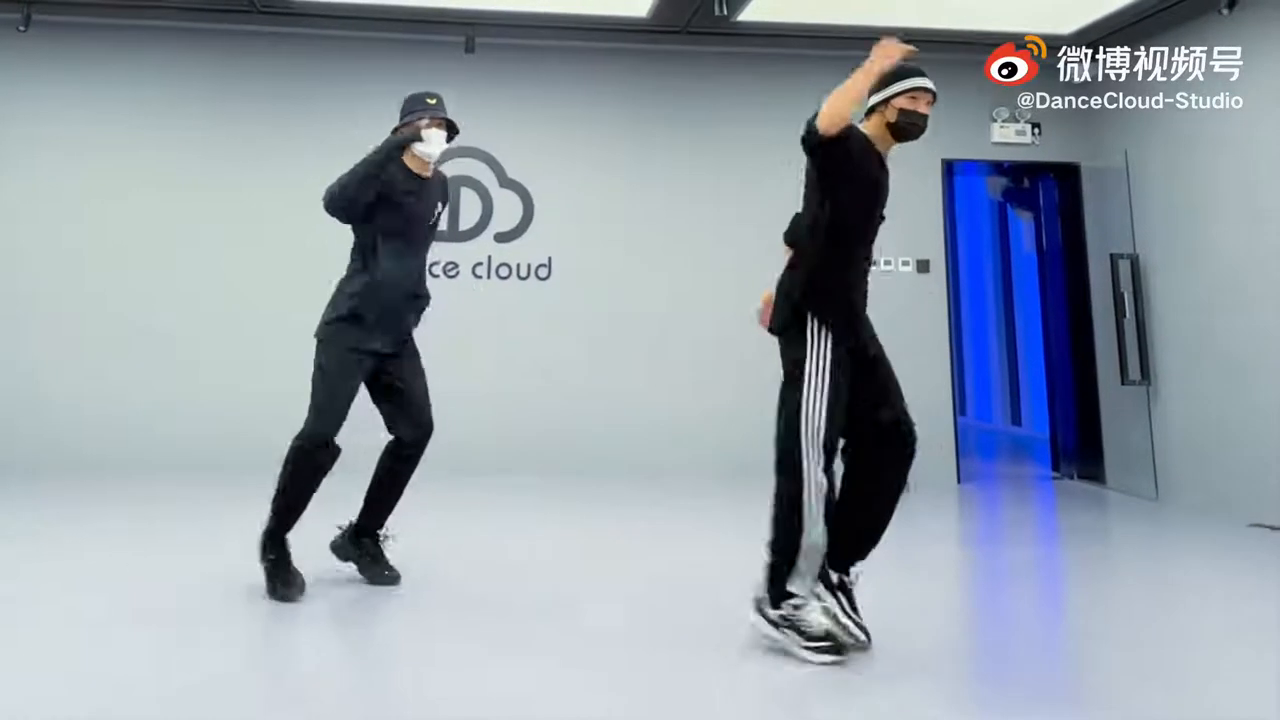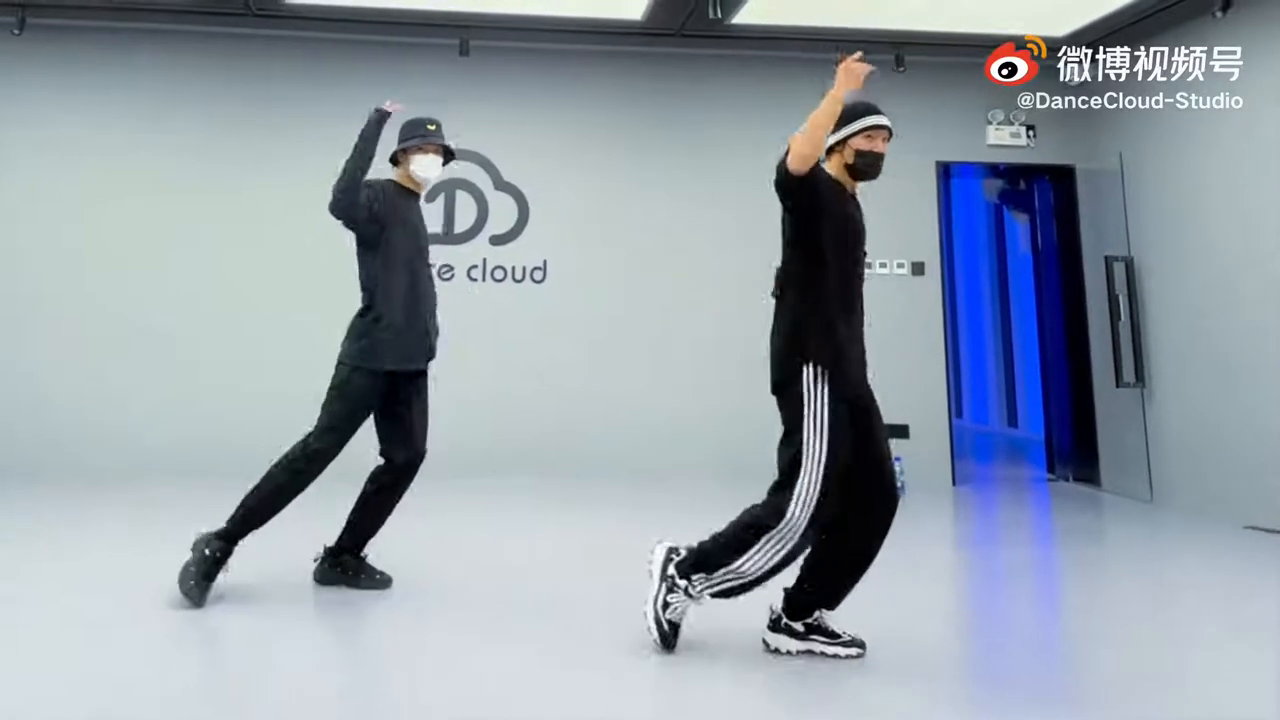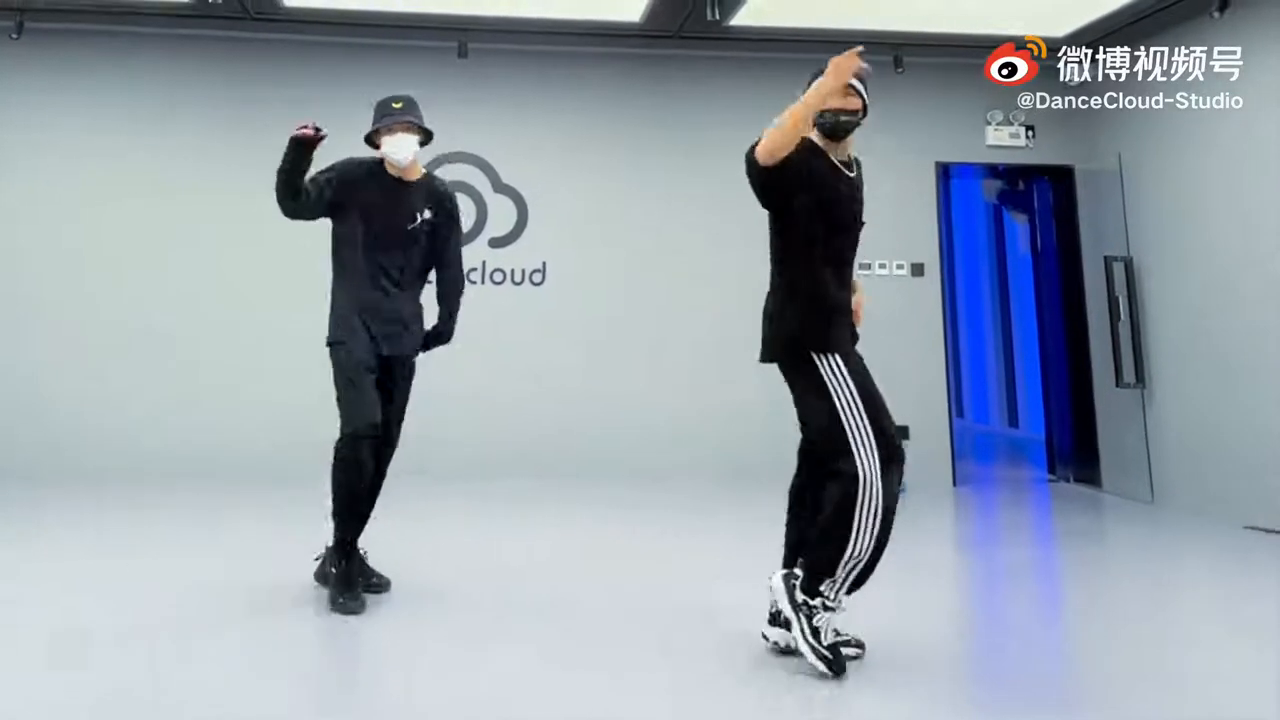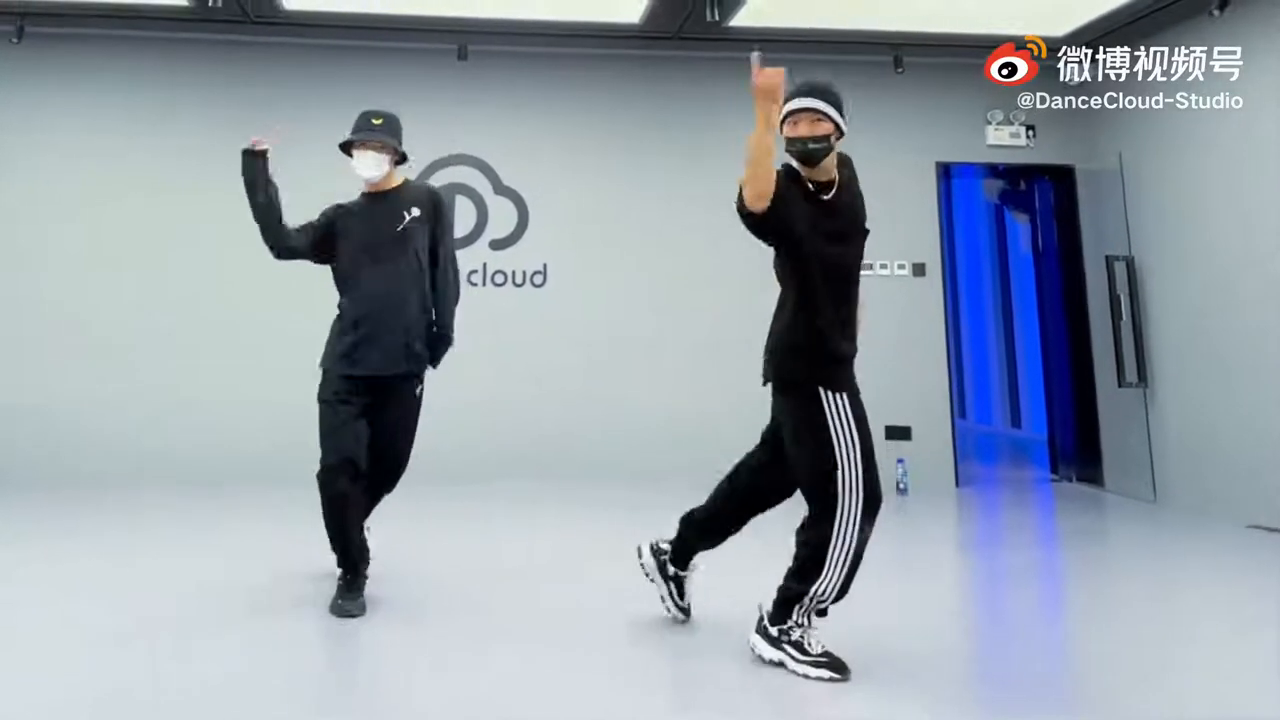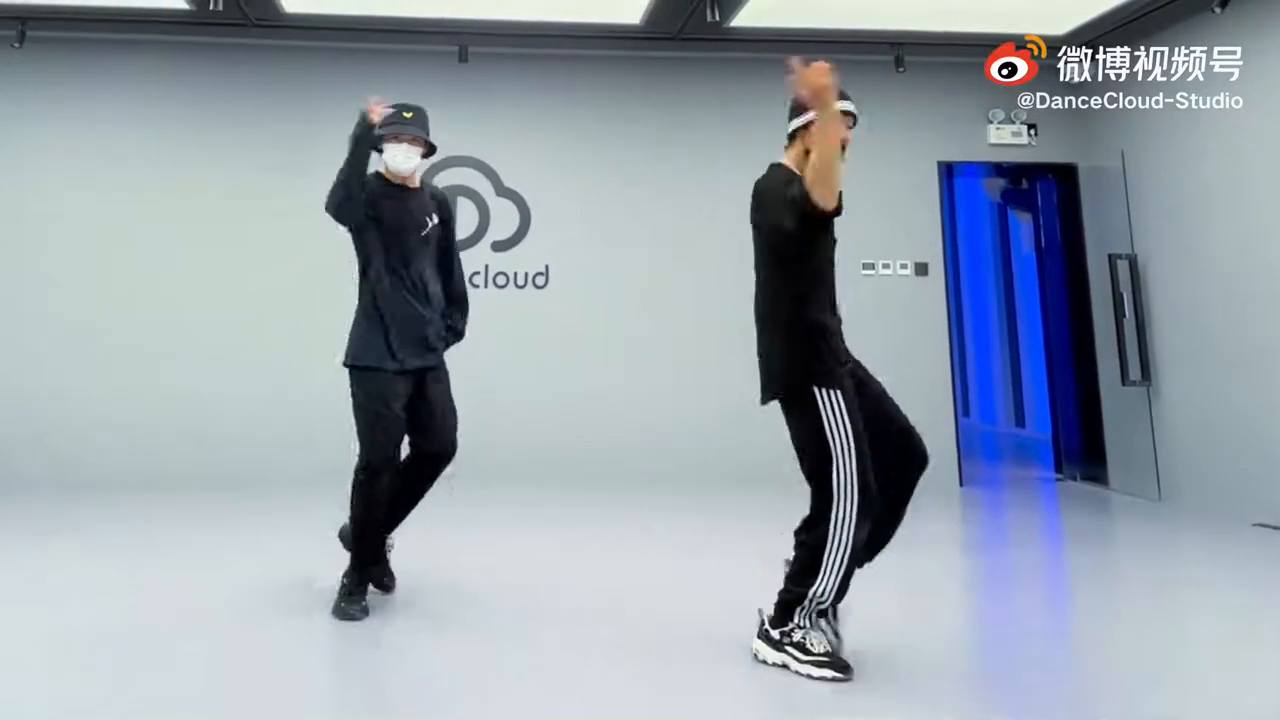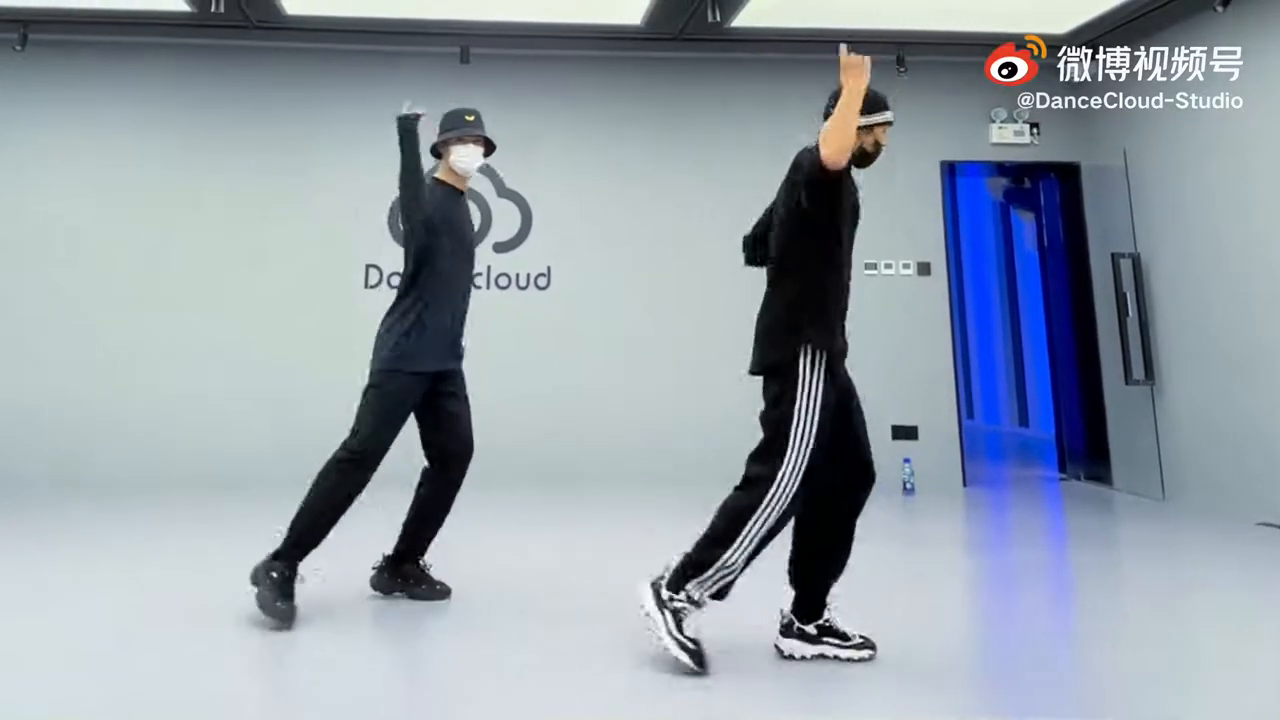
dt=0.4s
person 1, frame 1
left shoulder: (875, 163)
right shoulder: (845, 150)
right elbow: (824, 124)
left wrist: (781, 289)
right wrist: (875, 64)
left hip: (844, 320)
right hip: (814, 322)
left knee: (892, 442)
right knee: (811, 456)
left ankle: (829, 573)
right ankle: (782, 599)
person 1, frame 2
left shoulder: (846, 204)
right shoulder: (814, 193)
right elbow: (798, 161)
right wrist: (839, 93)
left hip: (843, 370)
right hip: (809, 366)
left knee: (874, 500)
right knee: (803, 504)
left ankle: (797, 617)
right ankle: (685, 570)
person 1, frame 3
left shoulder: (850, 174)
right shoulder: (797, 162)
right elbow: (763, 156)
right wrist: (815, 91)
left hip: (828, 334)
right hip: (808, 336)
left knee: (823, 467)
right knee: (873, 462)
left ankle: (792, 609)
right ankle: (810, 592)
person 1, frame 4
left shoulder: (846, 176)
right shoulder: (778, 193)
right elbow: (754, 205)
right wrist: (765, 112)
left hip: (822, 358)
right hip: (810, 362)
left knee: (773, 471)
right knee: (851, 497)
left ankle: (674, 554)
right ankle: (783, 628)
person 1, frame 5
left shoulder: (803, 184)
right shoulder: (776, 188)
right elbow: (821, 201)
right wrist: (819, 109)
left hip: (826, 353)
right hip: (802, 361)
left knee: (903, 455)
right knee: (846, 494)
left ankle: (820, 577)
right ankle: (784, 630)
person 1, frame 6
left shoulder: (809, 179)
right shoulder: (814, 167)
left elbow: (755, 244)
right elbow: (833, 155)
right wrist: (853, 85)
left hip: (813, 348)
right hip: (800, 347)
left knee: (850, 474)
right knee: (779, 480)
left ankle: (805, 621)
right ankle: (677, 592)
person 2, frame 1
left shoulder: (438, 187)
right shoulder: (383, 175)
right elbow: (336, 202)
right wrist: (393, 145)
left hip: (396, 334)
right hip: (351, 327)
left knee: (415, 431)
right knee: (321, 435)
left ankle: (362, 536)
right ankle: (274, 547)
person 2, frame 2
left shoulder: (412, 208)
right shoulder: (378, 196)
right elbow: (342, 203)
right wrist: (374, 126)
left hip: (410, 358)
right hip: (372, 355)
left knee: (406, 456)
right knee: (318, 448)
left ankle: (342, 557)
right ankle: (219, 545)
person 2, frame 3
left shoulder: (437, 196)
right shoulder: (350, 177)
left elbow: (449, 266)
right elbow: (293, 205)
left wrist: (446, 323)
right wrist: (300, 149)
left hip: (402, 339)
right hip: (352, 333)
left knee: (381, 446)
right knee: (359, 434)
left ankle: (343, 555)
right ankle: (342, 562)
person 2, frame 4
left shoulder: (427, 203)
right shoulder: (338, 217)
left elbow: (446, 272)
right elbow: (282, 244)
left wrist: (442, 330)
right wrist: (255, 172)
left hip: (404, 363)
right hip: (346, 362)
left knee: (388, 467)
right knee: (338, 465)
left ankle: (348, 531)
right ankle: (351, 573)
person 2, frame 5
left shoulder: (436, 199)
right shoulder: (368, 194)
right elbow: (338, 206)
left wrist: (458, 316)
right wrist: (364, 134)
left hip: (426, 351)
right hip: (377, 353)
left knee: (439, 448)
right knee: (380, 459)
left ankle: (365, 533)
right ankle: (358, 575)
person 2, frame 6
left shoulder: (462, 202)
right shoulder: (432, 195)
right elbow: (416, 220)
right wrist: (408, 137)
left hip: (444, 359)
right hip: (406, 355)
left knee: (453, 457)
right knee: (360, 454)
left ankle: (402, 565)
right ankle: (282, 565)
